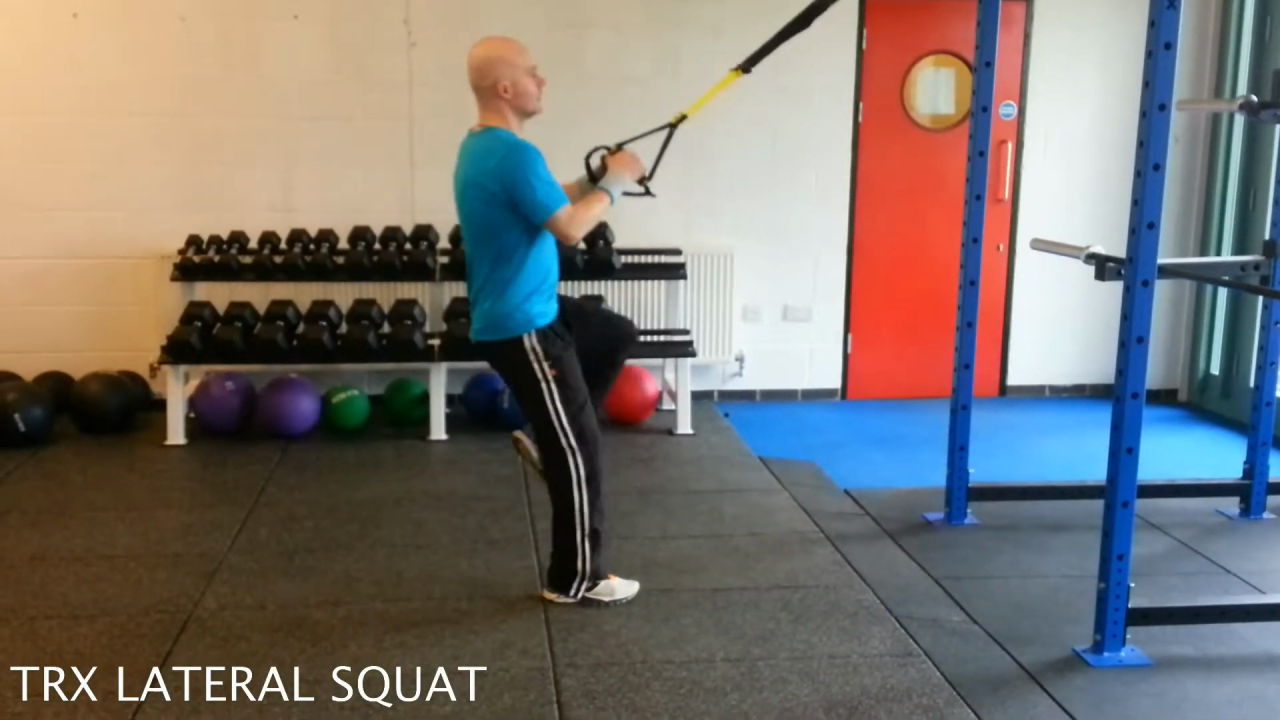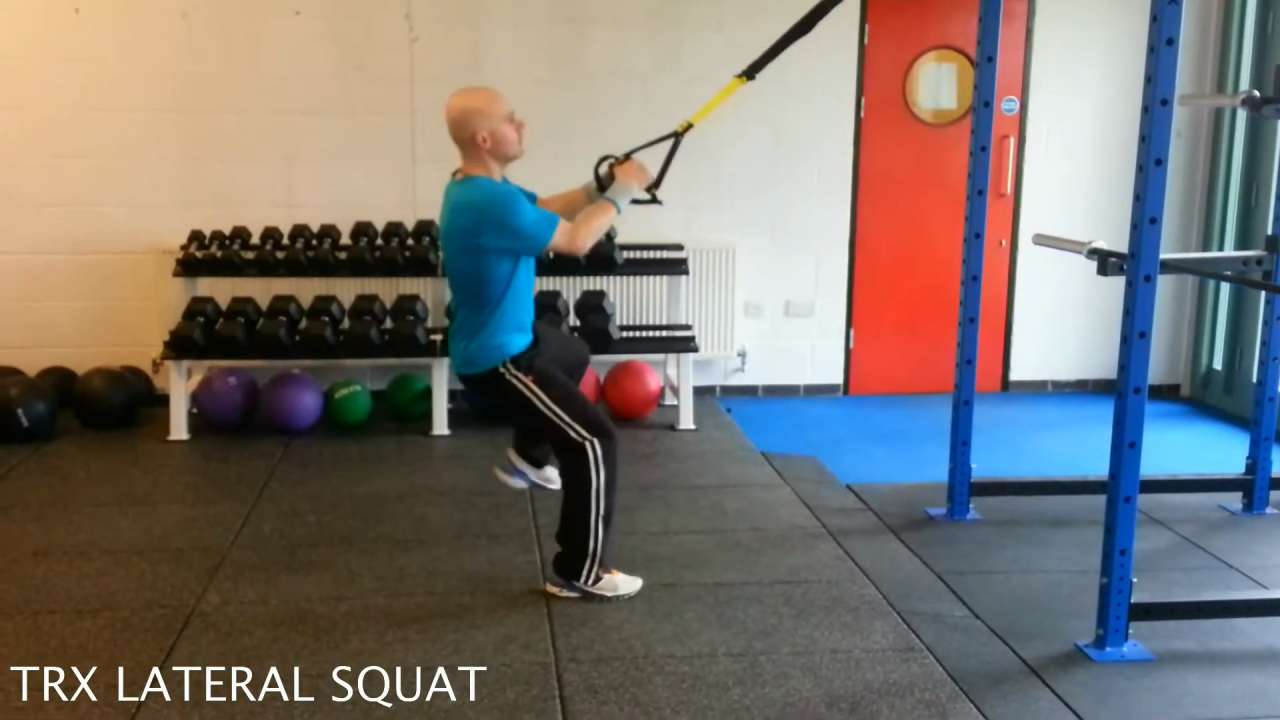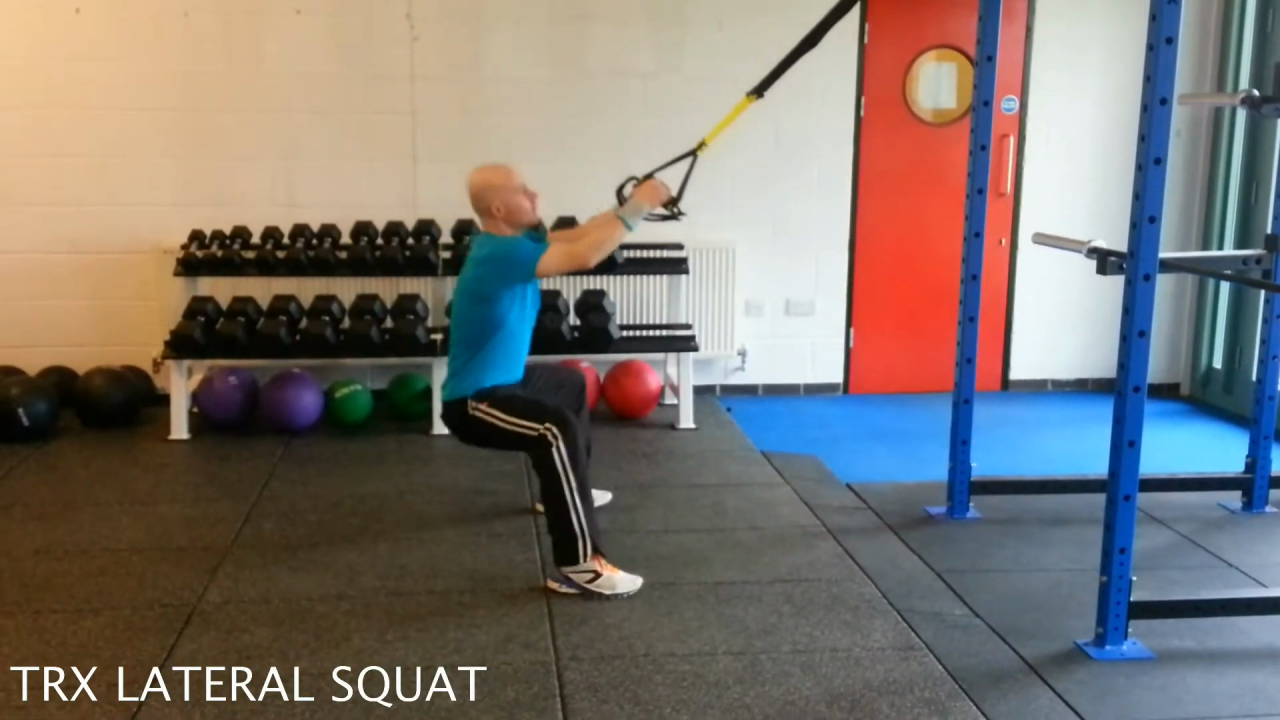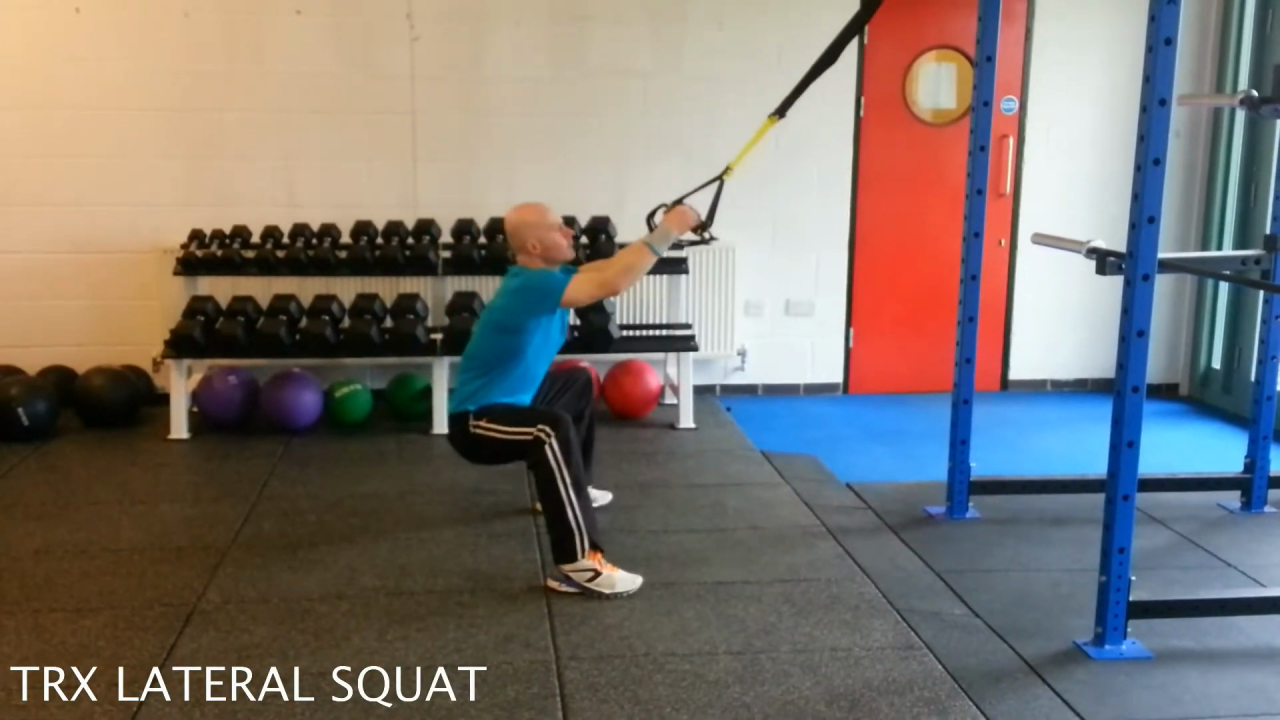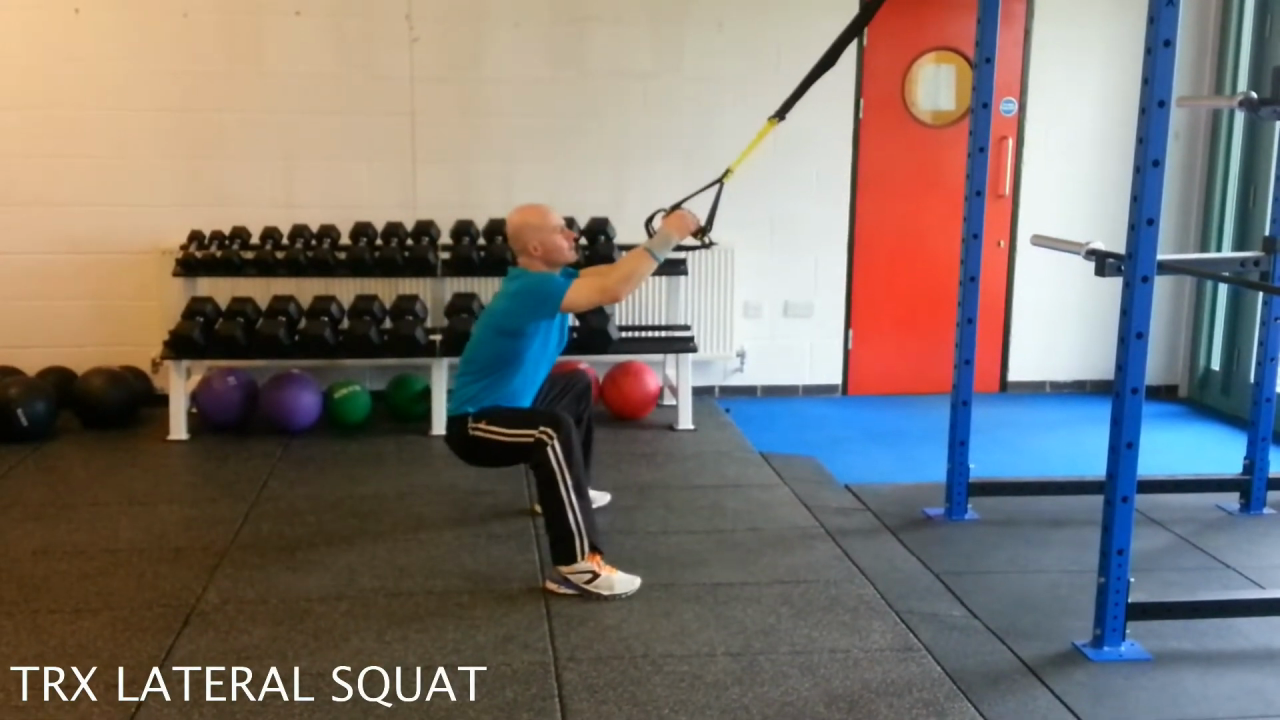
dt=0.5s
person 1, frame 1
left shoulder: (482, 146)
right shoulder: (511, 153)
right elbow: (570, 228)
left wrist: (593, 181)
right wrist: (615, 182)
left hip: (529, 310)
right hip: (520, 328)
left knee: (616, 337)
right knee: (576, 450)
left ankle: (545, 439)
right ankle: (574, 580)
person 1, frame 2
left shoulder: (484, 188)
right shoulder: (488, 203)
left elbow: (548, 209)
right elbow: (575, 240)
left wrist: (603, 183)
right wrist: (623, 191)
left hip: (503, 341)
right hip: (494, 359)
left knee: (573, 355)
right knee: (595, 438)
left ankle: (528, 457)
right ankle: (577, 574)
person 1, frame 3
left shoulder: (511, 242)
right shoulder: (499, 253)
left elbow: (574, 236)
right elbow: (583, 256)
left wrist: (629, 205)
right wrist: (638, 207)
left hip: (500, 380)
right hip: (474, 400)
left knee: (571, 384)
right knee: (559, 431)
left ankle: (565, 491)
right ankle: (578, 566)
person 1, frame 4
left shoulder: (544, 276)
right shoulder: (531, 286)
left elbow: (607, 267)
right elbow: (611, 283)
left wrist: (664, 232)
right wrist: (667, 232)
left hip: (506, 401)
right hip: (475, 421)
left knee: (579, 384)
right knee: (552, 428)
left ankle: (570, 489)
right ankle: (577, 565)
person 1, frame 5
left shoulder: (544, 278)
right shoulder: (531, 289)
left elbow: (608, 273)
right elbow: (613, 289)
left wrist: (662, 237)
right wrist: (667, 237)
left hip: (505, 402)
right hip: (473, 423)
left knee: (577, 386)
right knee: (554, 430)
left ankle: (568, 490)
right ankle: (576, 567)
